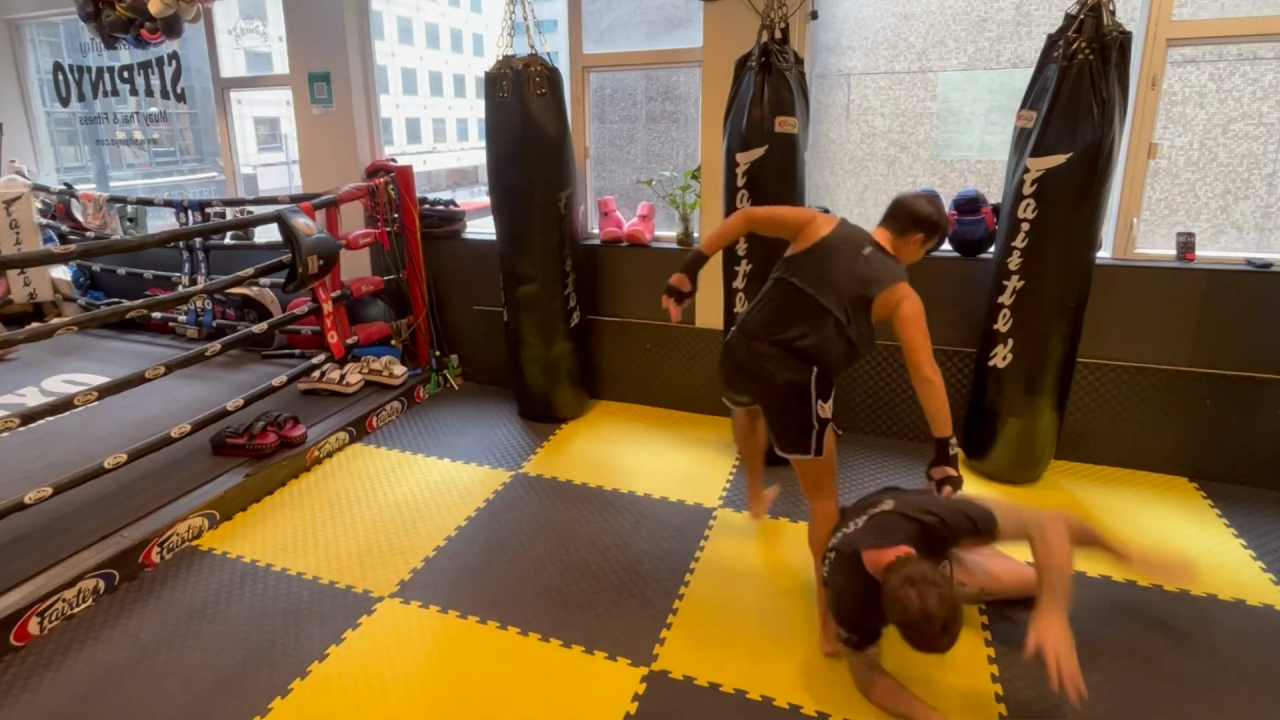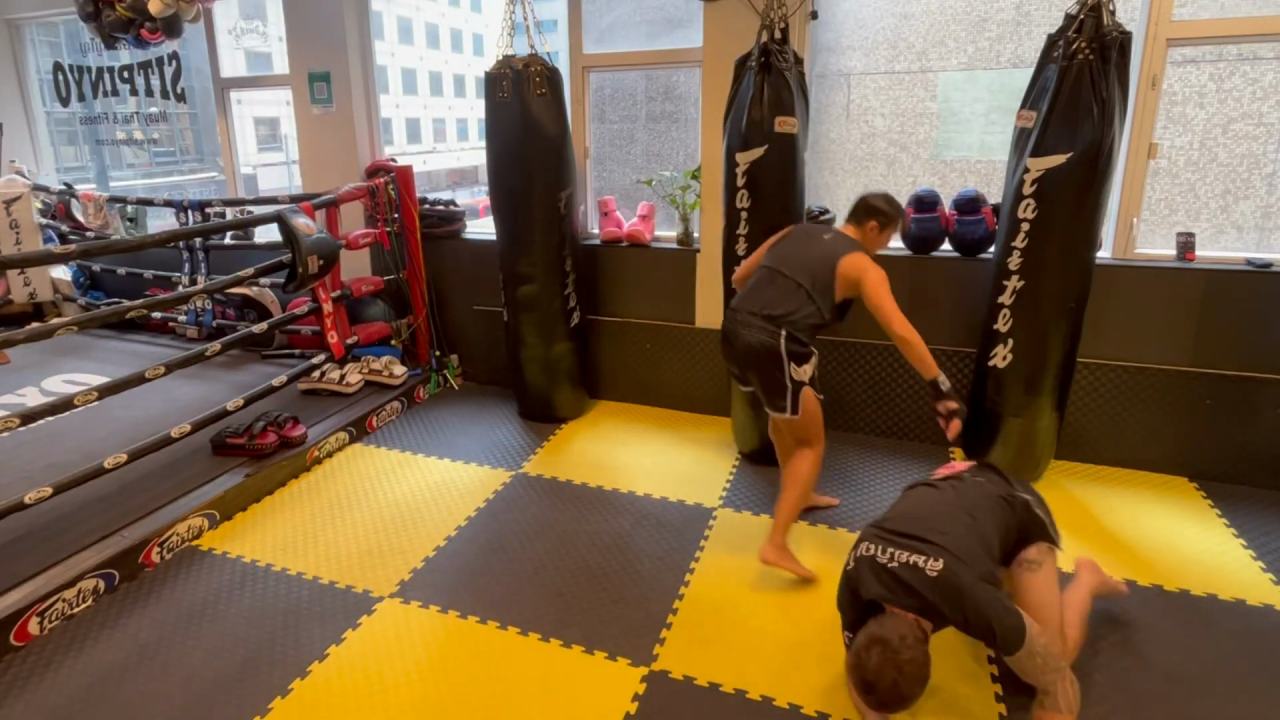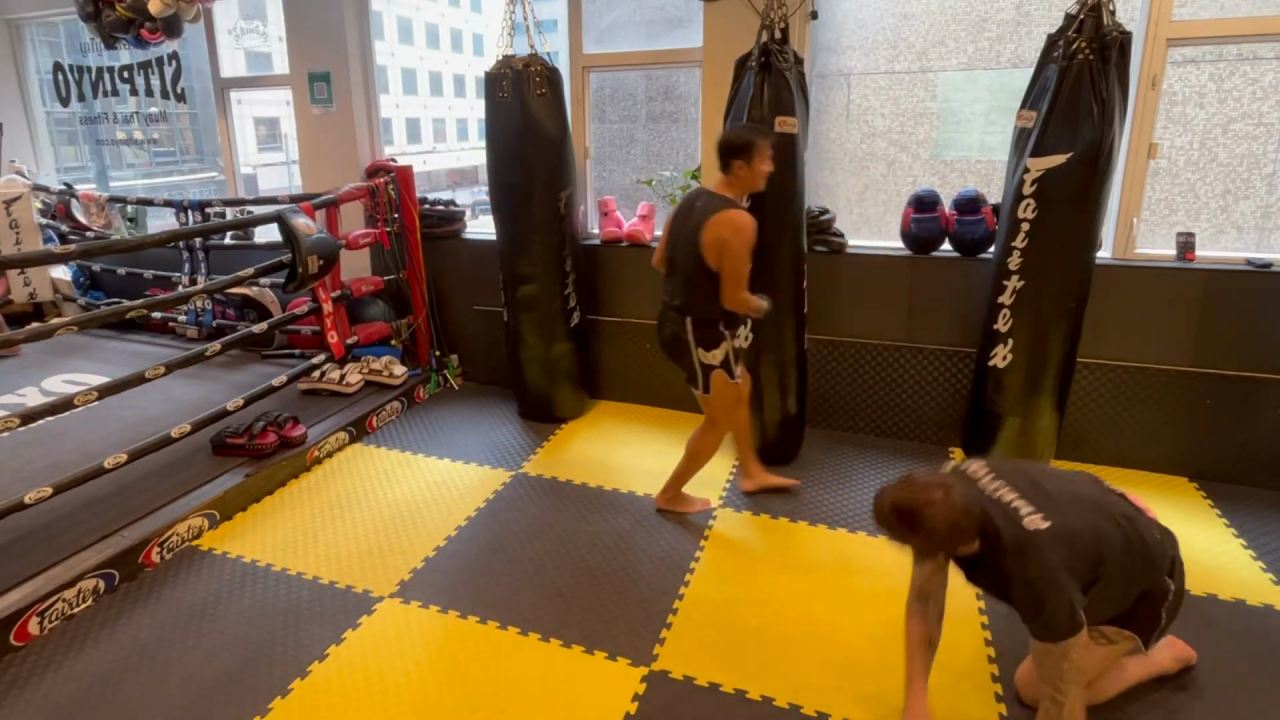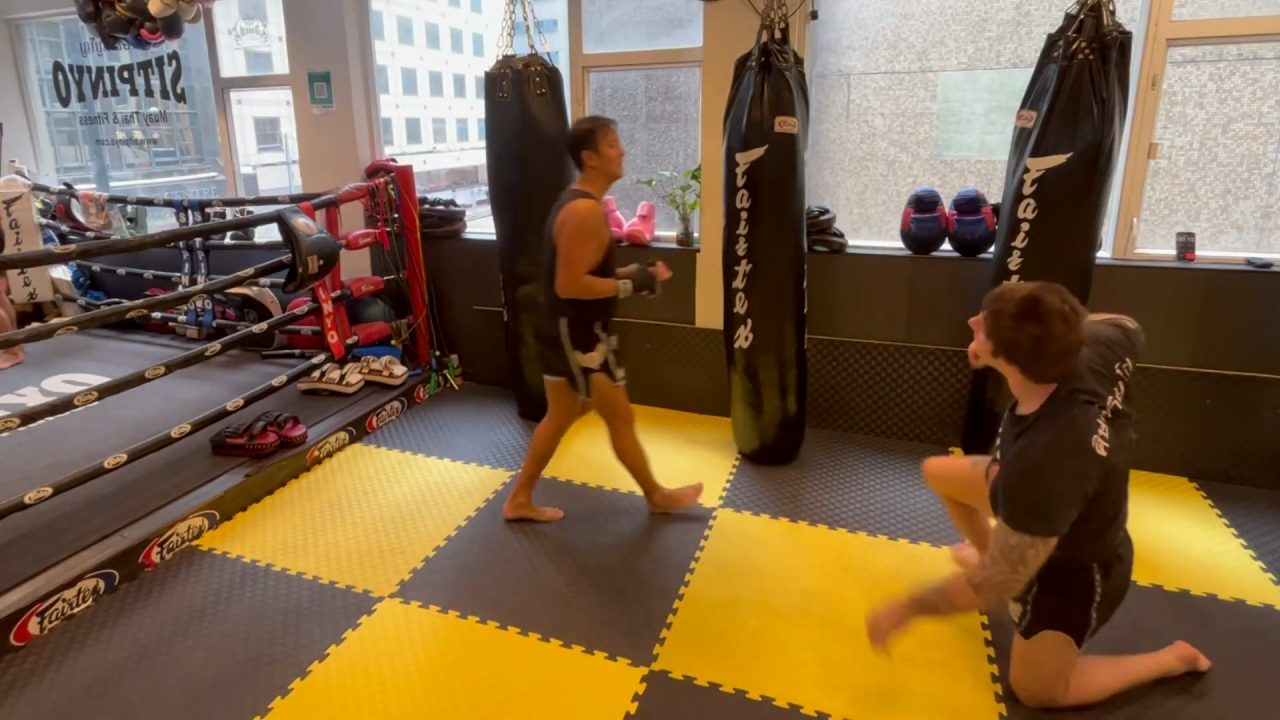
dt=0.5s
person 1, frame 1
left shoulder: (824, 227)
right shoulder: (899, 296)
left elbow: (747, 216)
right elbow: (927, 375)
left wrist: (688, 269)
right wrist: (945, 451)
left hip: (741, 355)
right hip: (799, 384)
left knee: (751, 407)
right knee: (823, 496)
left ankle: (756, 495)
right ankle: (831, 627)
person 1, frame 2
left shoulder: (794, 233)
right shoulder: (863, 267)
left elbow: (740, 277)
right elbow: (901, 332)
right wrist: (941, 390)
left hip: (735, 333)
right hip: (775, 347)
left knee: (781, 408)
right knee: (810, 444)
left ankle: (797, 493)
right ankle: (777, 544)
person 1, frame 3
left shoulder: (692, 201)
right shoulder: (737, 222)
left elbow: (660, 261)
right elbow: (734, 300)
right wrist: (762, 306)
left hip: (676, 319)
right hip: (701, 330)
left knee: (735, 398)
right knee: (721, 419)
left ankle: (752, 473)
right ankle: (672, 494)
person 1, frame 4
left shoulder: (576, 203)
right shoulder: (584, 212)
right elbow: (569, 284)
left wrist: (634, 271)
right wrist: (630, 285)
left hip: (565, 328)
right hip: (577, 332)
left knee: (560, 415)
right knee: (620, 419)
left ankle: (520, 499)
right ankle: (657, 496)
person 2, frame 1
left shoulder: (931, 517)
right shoulder: (851, 595)
left elbow: (1049, 524)
right elbow: (866, 673)
left wrist: (1051, 616)
left ankle: (1124, 551)
person 2, frame 2
left shoulder: (970, 601)
right shoulder: (856, 584)
left elbow: (1060, 686)
right elbow: (859, 665)
left hip: (1016, 507)
left ankle: (1087, 580)
person 2, frame 3
left shoulder: (1034, 573)
right shoulder: (955, 485)
right elbow: (923, 600)
left hip: (1144, 588)
left knee: (1032, 685)
left ankle: (1160, 657)
person 2, frame 4
left shoulder: (1042, 465)
right shoulder: (1102, 350)
left elbow: (993, 587)
right elbow: (1124, 326)
left wrist: (903, 611)
left hip: (1074, 570)
left knee: (1034, 688)
right knee: (935, 471)
left ankle: (1171, 659)
right ankle: (983, 550)
